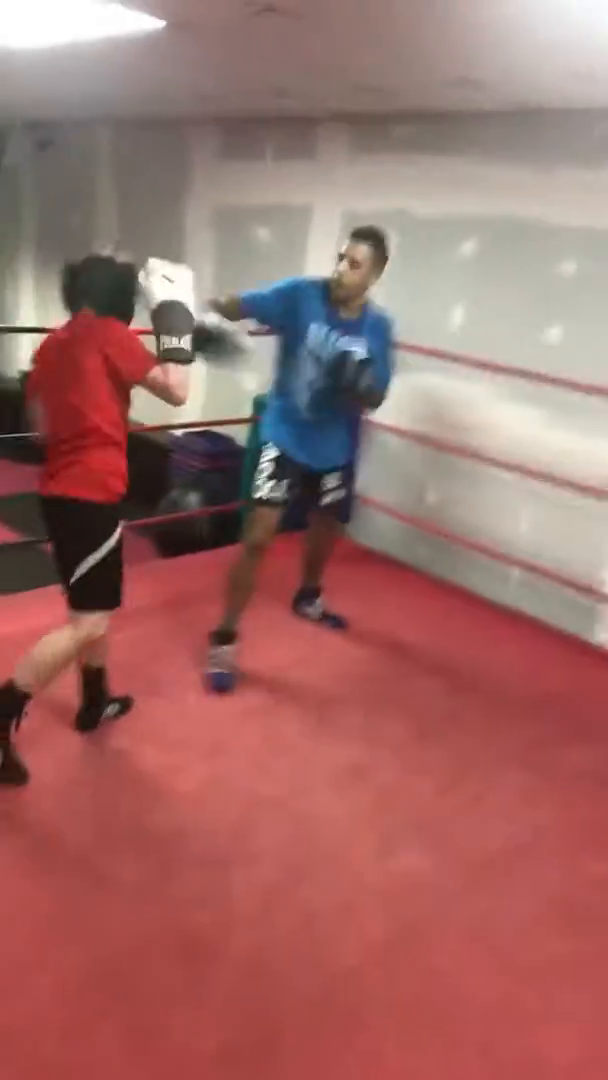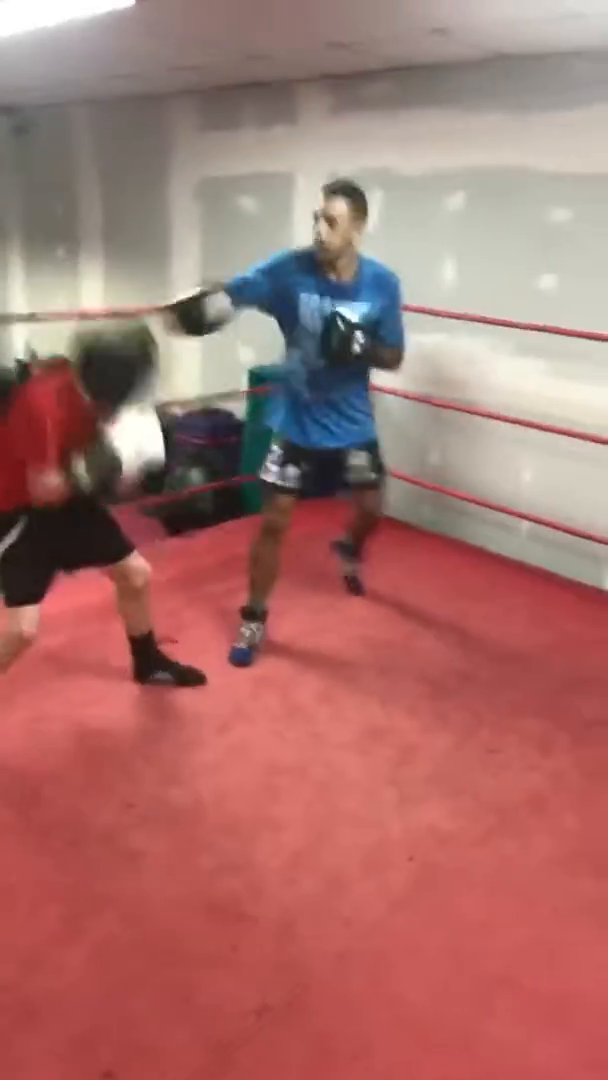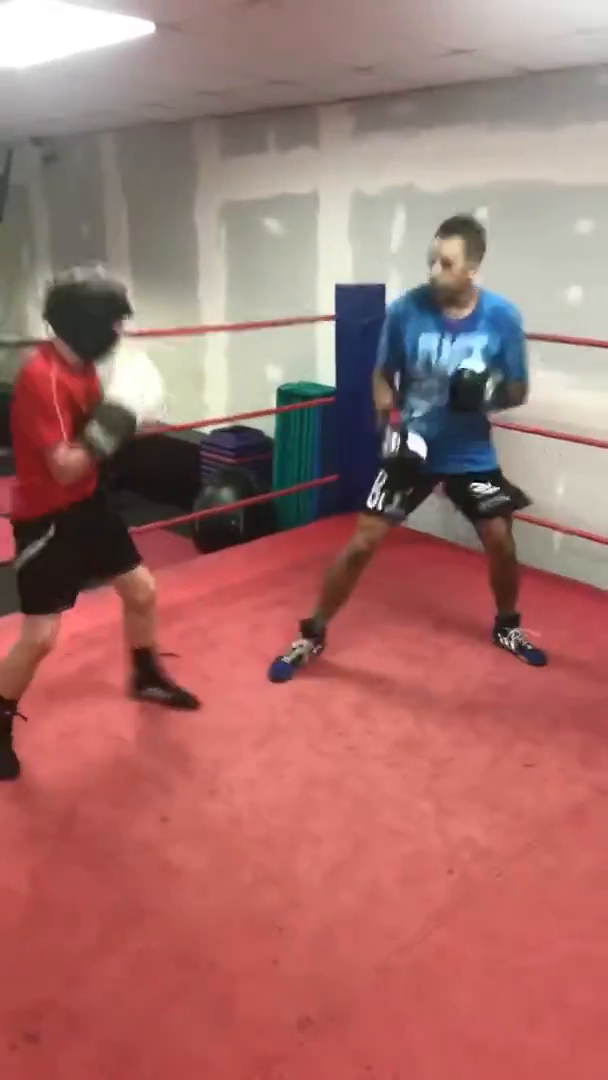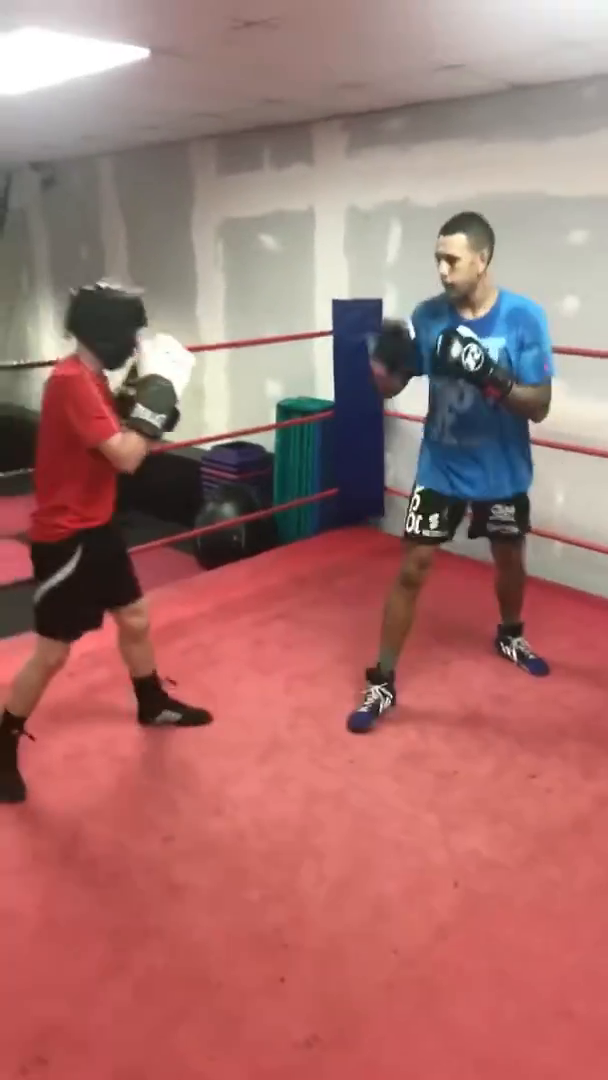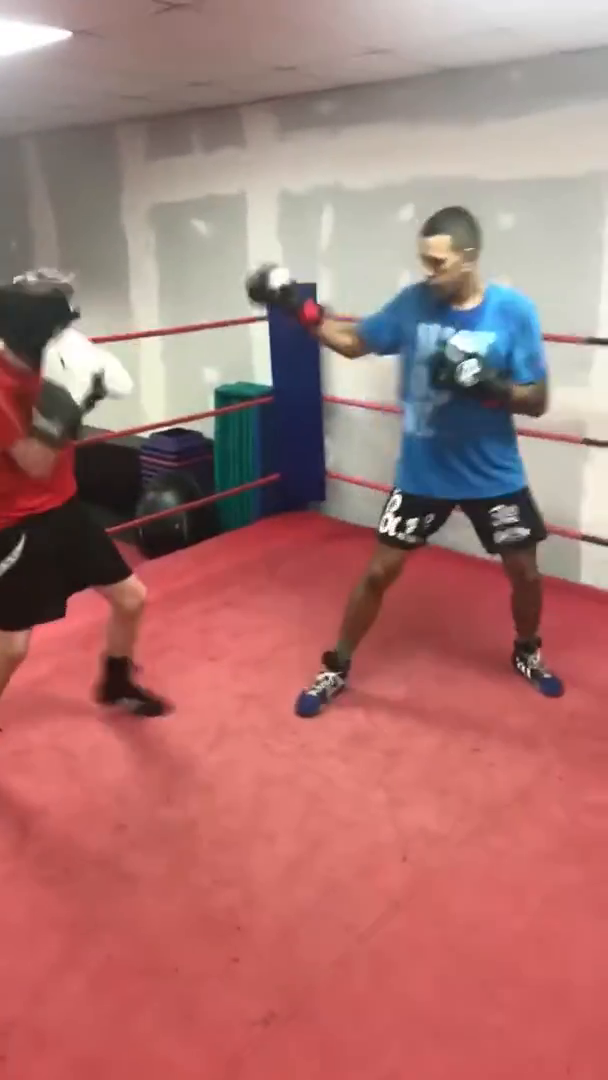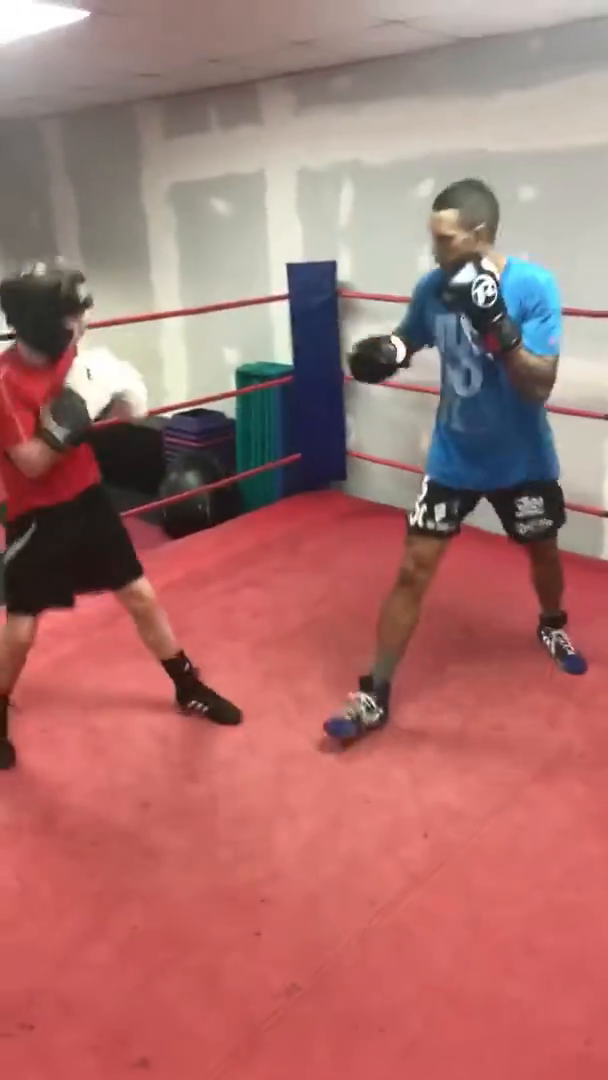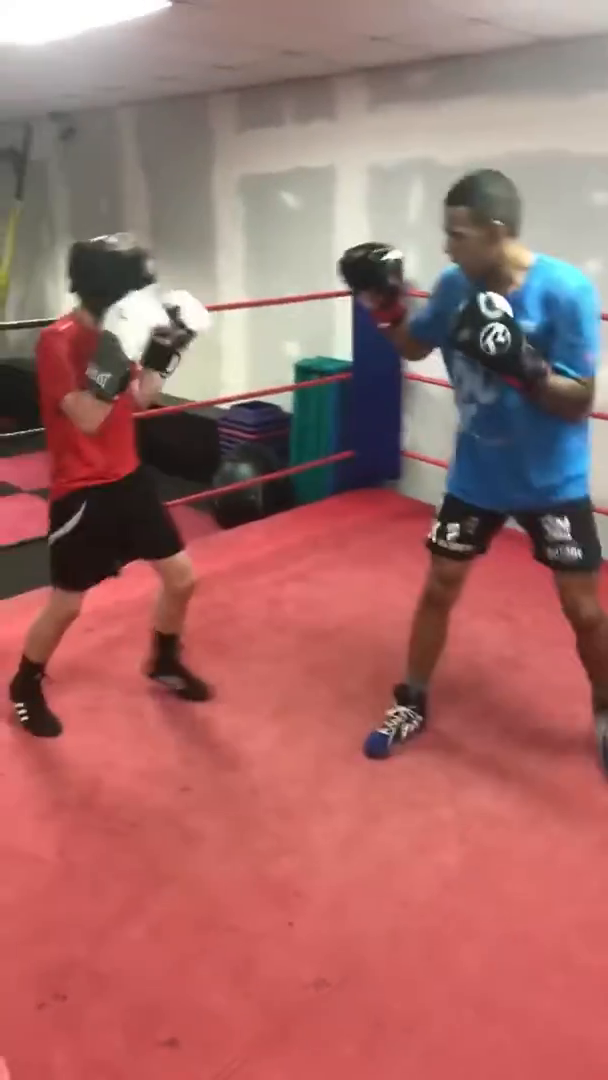
dt=0.4s
person 1, frame 1
left shoulder: (378, 327)
right shoulder: (300, 294)
left elbow: (373, 400)
right elbow: (234, 307)
left wrist: (362, 382)
right wrist: (208, 308)
left hip: (332, 445)
right hip: (285, 435)
left knee: (326, 529)
right knee: (258, 536)
left ankle: (308, 597)
right ankle: (224, 640)
person 1, frame 2
left shoulder: (382, 284)
right shoulder: (288, 269)
left elbow: (393, 358)
right elbow: (228, 294)
left wrist: (362, 348)
right wrist: (196, 306)
left hip: (351, 422)
right hip: (295, 419)
left knee: (369, 509)
right knee: (274, 522)
left ankle: (350, 552)
right ankle: (254, 619)
person 1, frame 3
left shoulder: (502, 317)
right shoulder: (406, 310)
left elbow: (518, 391)
right elbow: (383, 376)
left wrist: (493, 393)
right wrist: (392, 424)
left hip: (470, 453)
right hip: (411, 448)
left knee: (501, 544)
right knee: (361, 546)
left ankle: (507, 627)
right ankle: (310, 636)
person 1, frame 4
left shoulder: (524, 317)
right shoulder: (427, 316)
left elbow: (538, 405)
left wrist: (489, 376)
right wrist: (385, 364)
left hip: (502, 471)
right hip: (440, 469)
left knee: (509, 562)
right knee: (411, 573)
left ankle: (509, 634)
right ankle: (382, 683)
person 1, frame 5
left shoulder: (514, 312)
right shoulder: (412, 302)
left elbow: (537, 401)
right elbow: (353, 341)
left wrist: (490, 384)
right wrist: (298, 307)
left hip: (494, 475)
right hip: (422, 472)
left knee: (525, 573)
right knee: (379, 572)
left ankle: (526, 653)
right ankle: (335, 668)
person 1, frame 6
left shoulder: (533, 287)
right shoulder: (432, 288)
left elbow: (539, 387)
right elbow: (408, 340)
left wrist: (496, 326)
right wrist: (381, 354)
left hip: (523, 459)
right hip: (452, 458)
left knee: (543, 553)
right knee: (413, 571)
left ankle: (552, 625)
right ankle: (373, 696)
person 1, frame 7
right shoulder: (455, 287)
right elbow: (414, 346)
left wrist: (519, 362)
right wrist: (384, 299)
left hip: (552, 479)
right hip: (476, 473)
right knee: (438, 590)
right ankle: (411, 705)
person 2, frame 1
left shoulder: (50, 348)
right shoulder: (108, 336)
left elbow: (44, 423)
right elbow: (175, 391)
right wrist: (176, 319)
left hip: (62, 490)
right hip: (91, 496)
left knee: (93, 607)
right knee: (88, 625)
left ankle: (94, 701)
person 2, frame 2
left shoulder: (86, 388)
right shoulder: (44, 401)
right elbow: (42, 488)
right wrist: (105, 463)
left hip: (73, 498)
left knee: (137, 576)
left ankle: (149, 664)
person 2, frame 3
left shoulder: (79, 363)
right elbow: (64, 468)
left wrist: (120, 409)
right wrist: (114, 420)
left hip: (87, 501)
right hip: (45, 519)
left knee: (141, 589)
left ankle: (147, 677)
person 2, frame 4
left shoulder: (87, 376)
right shoulder: (72, 382)
left elbow: (113, 434)
right elbow: (125, 456)
left wrist: (148, 391)
right wrist: (159, 388)
left hip: (96, 527)
right hip: (64, 538)
left knee: (136, 619)
right knee: (52, 653)
left ankle: (152, 703)
person 2, frame 5
left shoulder: (43, 364)
right elbow: (37, 465)
left wrist: (87, 385)
right wrist: (61, 392)
left hip: (65, 509)
left knee: (131, 597)
left ankle: (116, 684)
person 2, frame 6
left shoulder: (66, 355)
left elbow: (117, 410)
left wrist: (111, 396)
right wrist: (74, 411)
left hip: (87, 497)
left knee: (142, 599)
left ankle: (188, 687)
person 2, frame 7
left shoulder: (109, 334)
right shoulder: (59, 341)
left elbow: (139, 397)
right elbow: (86, 418)
left wrist: (166, 343)
right wrist: (117, 348)
left hip: (127, 479)
right hip: (81, 491)
left knee: (182, 575)
right knee: (66, 604)
left ankle: (165, 662)
right ankle: (25, 688)
